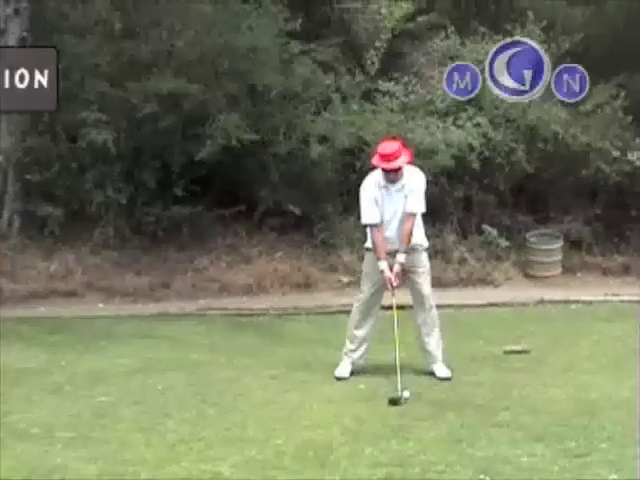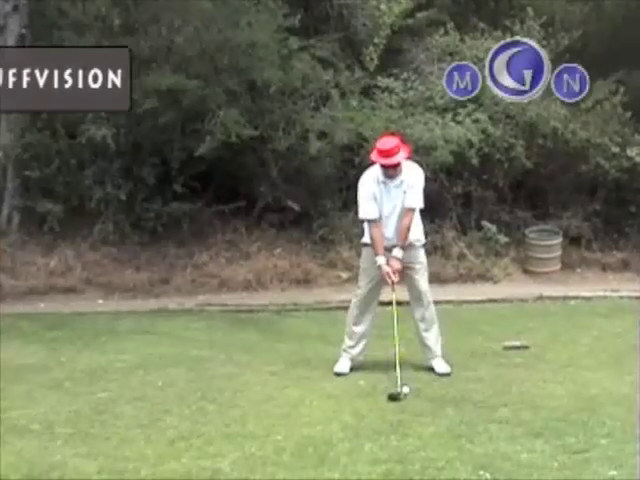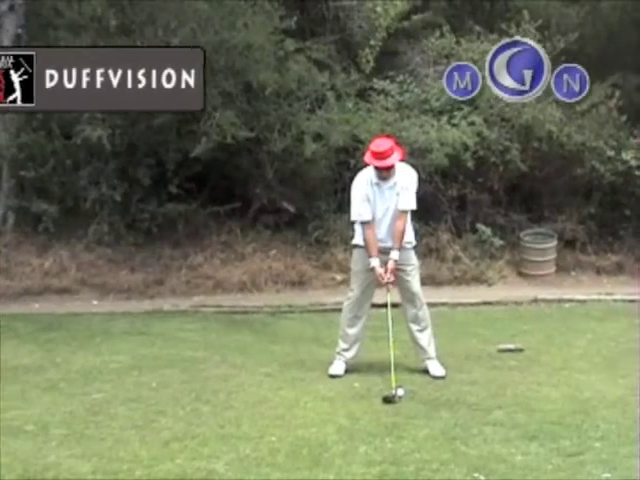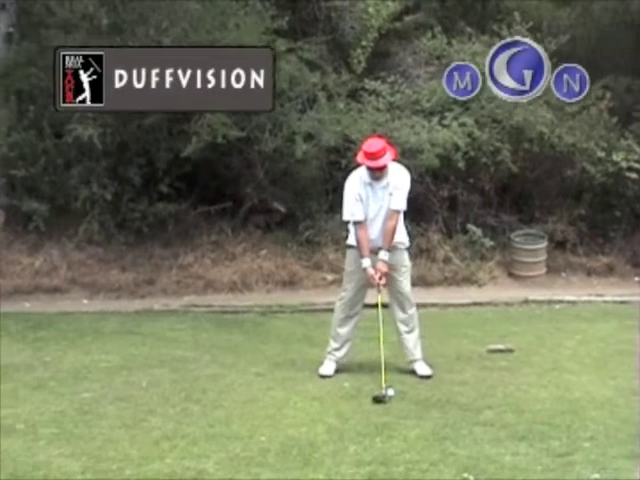
dt=0.3s
person 1, frame 1
left shoulder: (416, 177)
right shoulder: (369, 185)
left elbow: (409, 221)
right elbow: (375, 228)
left wrist: (400, 260)
right wrist: (384, 266)
left hip: (413, 249)
right hip: (378, 250)
left knee: (425, 302)
right knee: (365, 303)
left ankle: (436, 360)
right ankle: (349, 359)
person 1, frame 2
left shoulder: (415, 173)
right shoulder: (367, 180)
left elbow: (407, 216)
right elbow: (373, 224)
left wrist: (397, 255)
right wrist: (381, 261)
left hip: (410, 245)
right hip: (376, 246)
left knee: (422, 298)
right knee: (363, 299)
left ankle: (435, 356)
right ankle: (348, 354)
person 1, frame 3
left shoulder: (408, 175)
right shoulder: (361, 182)
left elbow: (401, 218)
right elbow: (366, 226)
left wrist: (394, 257)
right wrist: (375, 262)
left hip: (401, 247)
right hip: (367, 247)
left knee: (415, 300)
right knee: (355, 301)
left ankle: (429, 357)
right ankle: (342, 357)
person 1, frame 4
left shoulder: (400, 175)
right shoulder: (354, 182)
left elbow: (393, 218)
right elbow: (359, 225)
left wrist: (383, 257)
right wrist: (367, 263)
left hip: (394, 247)
right hip: (360, 248)
left knee: (404, 300)
right knee: (348, 301)
left ankle: (415, 358)
right ankle: (333, 356)
